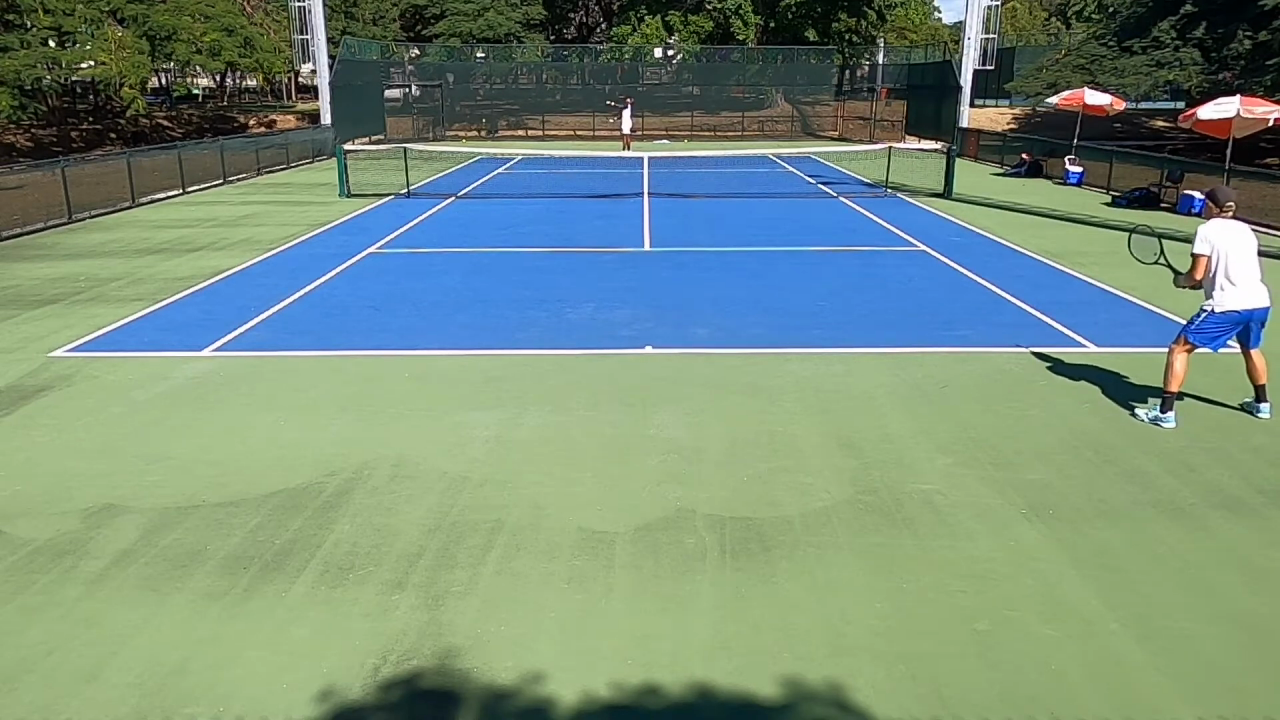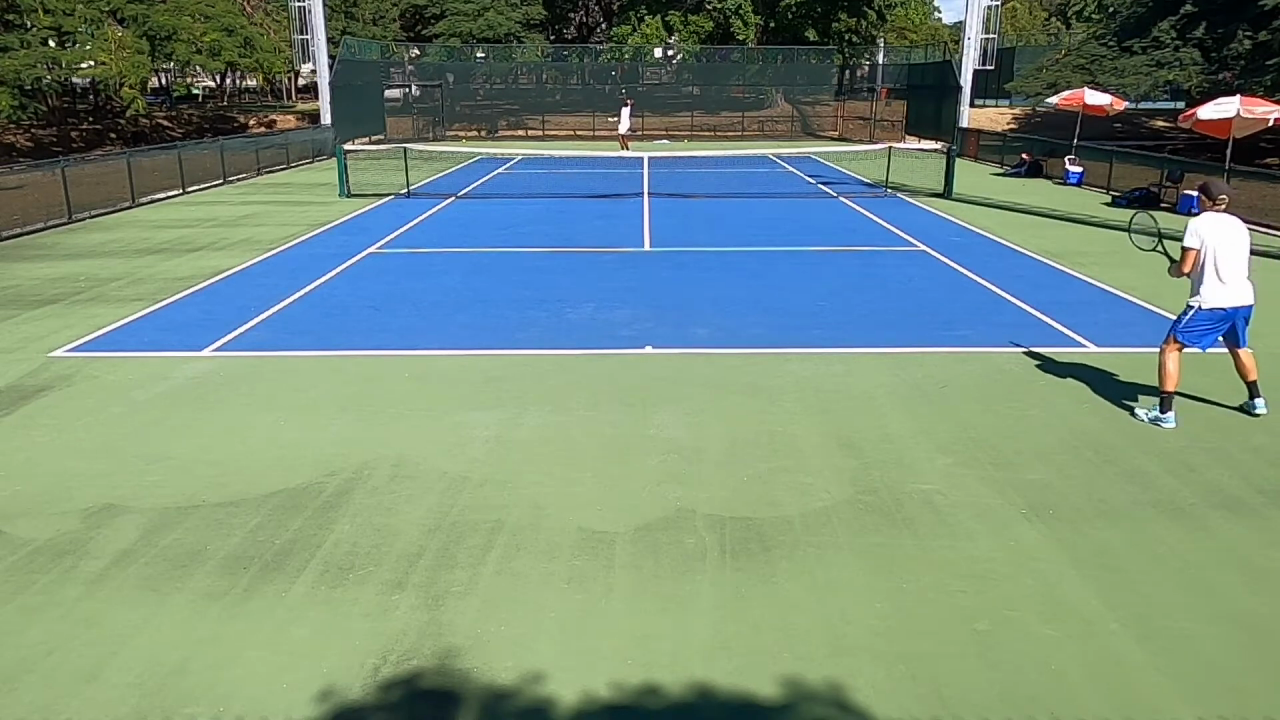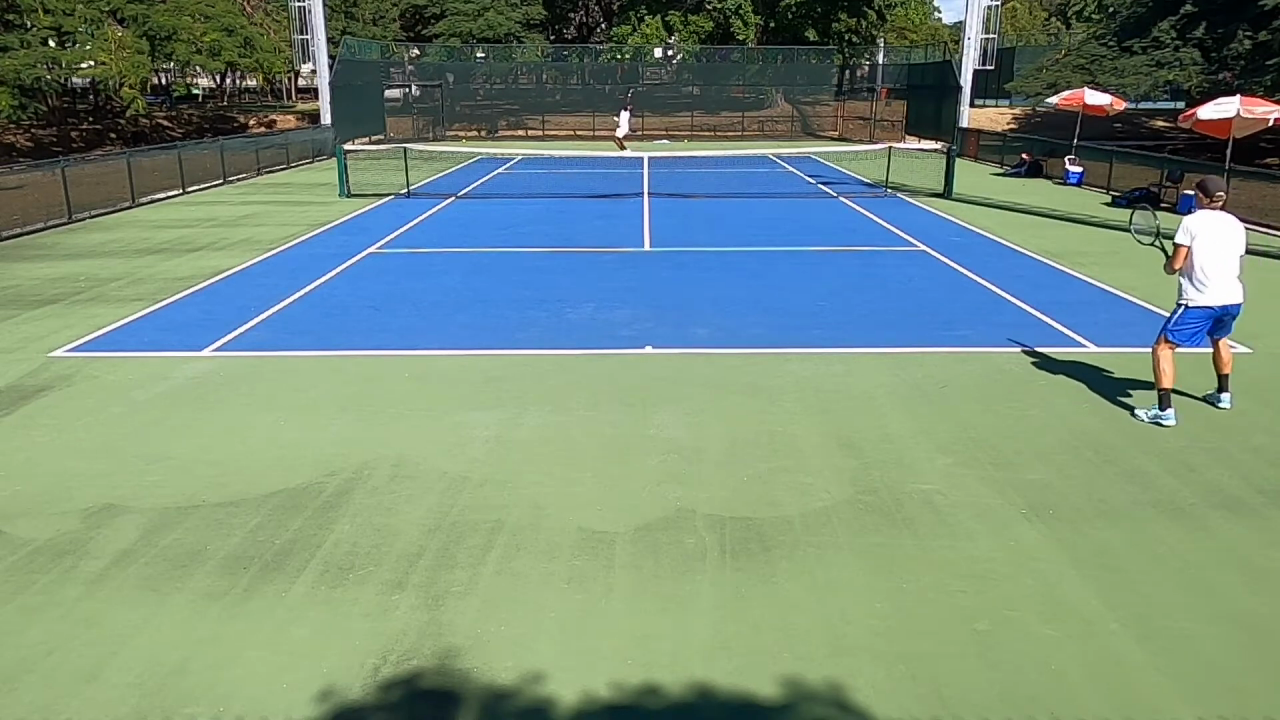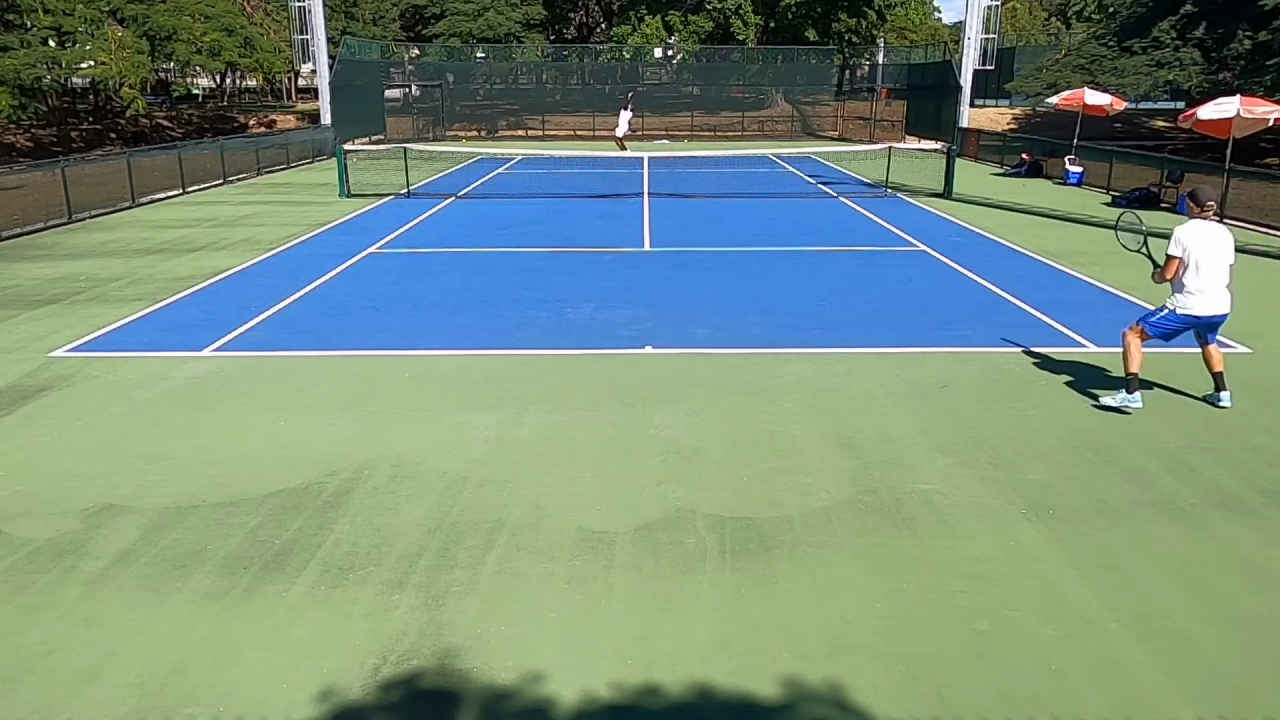
dt=0.2s
person 1, frame 1
left shoulder: (1207, 230)
right shoulder: (1246, 231)
left elbow: (1196, 274)
left wrist: (1181, 280)
right wrist: (1196, 282)
left hip: (1228, 306)
right hip: (1260, 303)
left knee: (1179, 349)
right knee: (1251, 350)
left ankle: (1165, 412)
right ankle: (1261, 403)
person 1, frame 2
left shoulder: (1198, 224)
right shoulder: (1239, 226)
left elbow: (1183, 268)
left wrist: (1173, 270)
right wrist: (1193, 270)
left hip: (1211, 303)
right hip: (1243, 300)
left knee: (1170, 349)
right knee: (1238, 348)
left ankle: (1165, 412)
right ankle: (1256, 400)
person 1, frame 3
left shoulder: (1191, 221)
right shoulder: (1237, 226)
left elbow: (1175, 265)
right elbow: (1233, 264)
left wrist: (1167, 265)
left hip: (1201, 301)
right hip: (1233, 300)
left knee: (1162, 347)
right knee: (1218, 339)
left ankle: (1166, 410)
right ankle: (1223, 393)
person 1, frame 4
left shoulder: (1184, 231)
right shoulder: (1226, 235)
left elbow: (1167, 274)
left wrist: (1156, 275)
left hip: (1188, 307)
right hip: (1220, 307)
left knee: (1132, 335)
right knee: (1207, 343)
left ankle: (1131, 393)
right ankle: (1222, 392)
